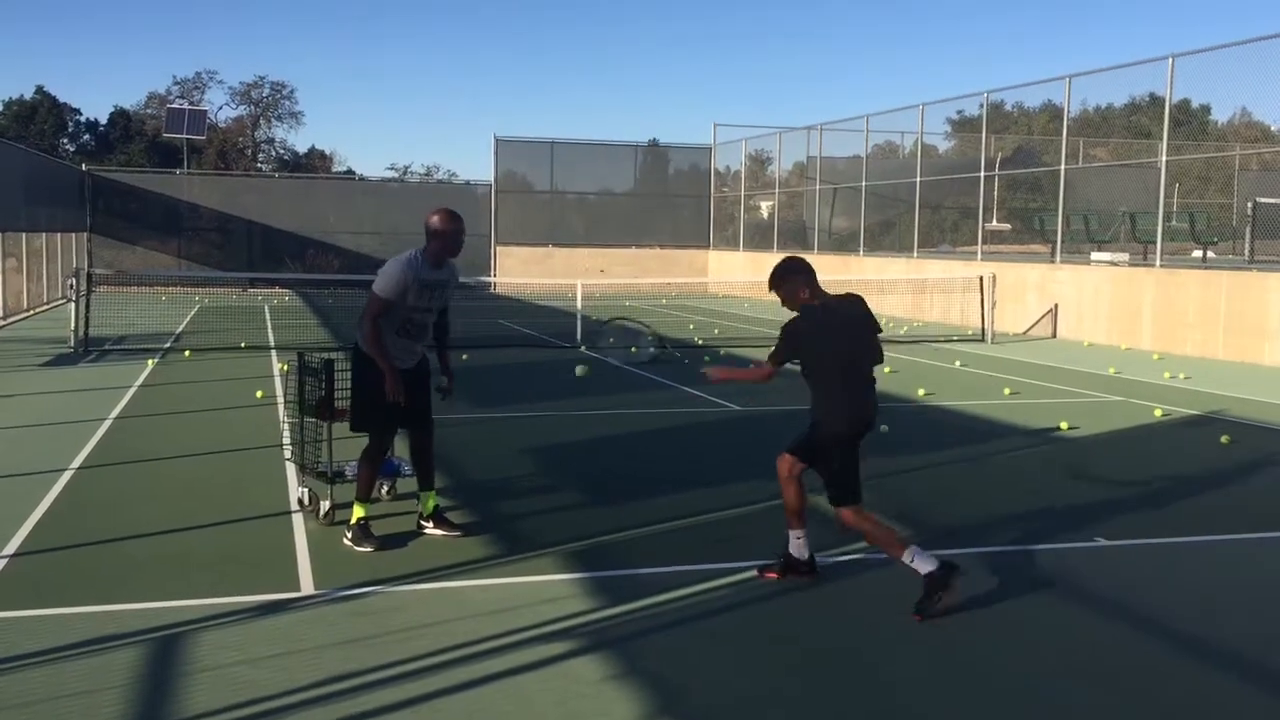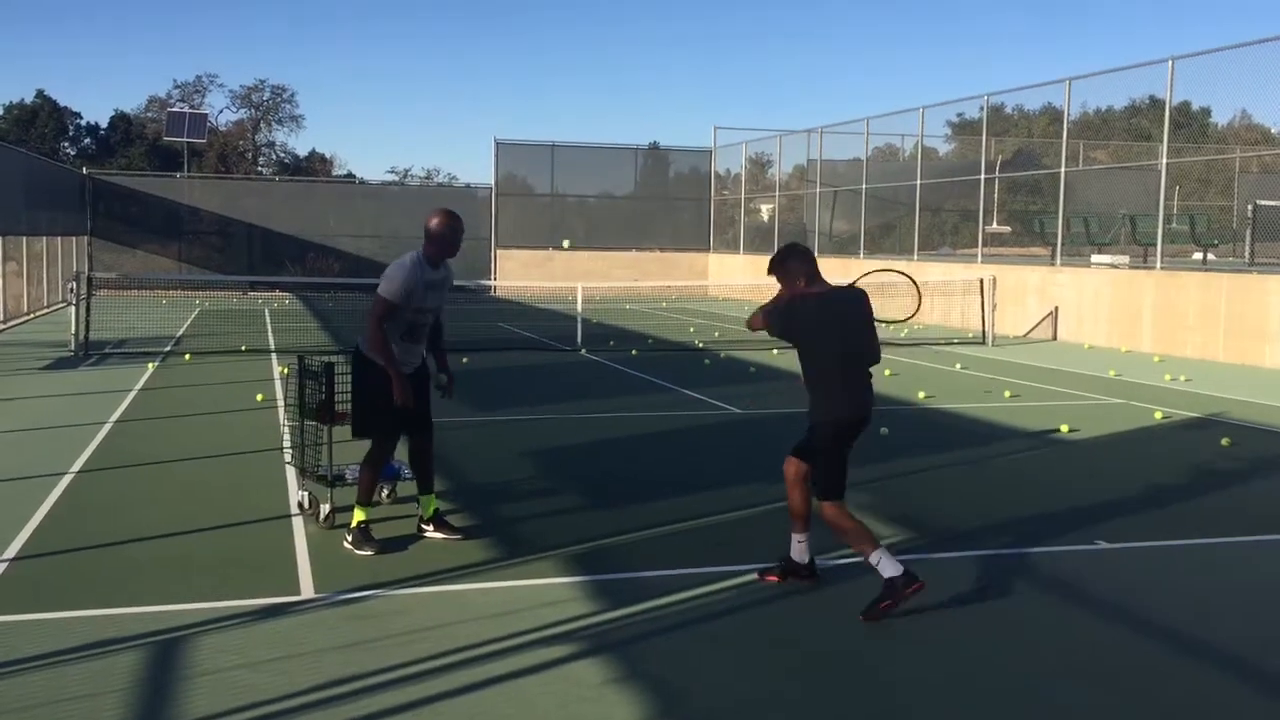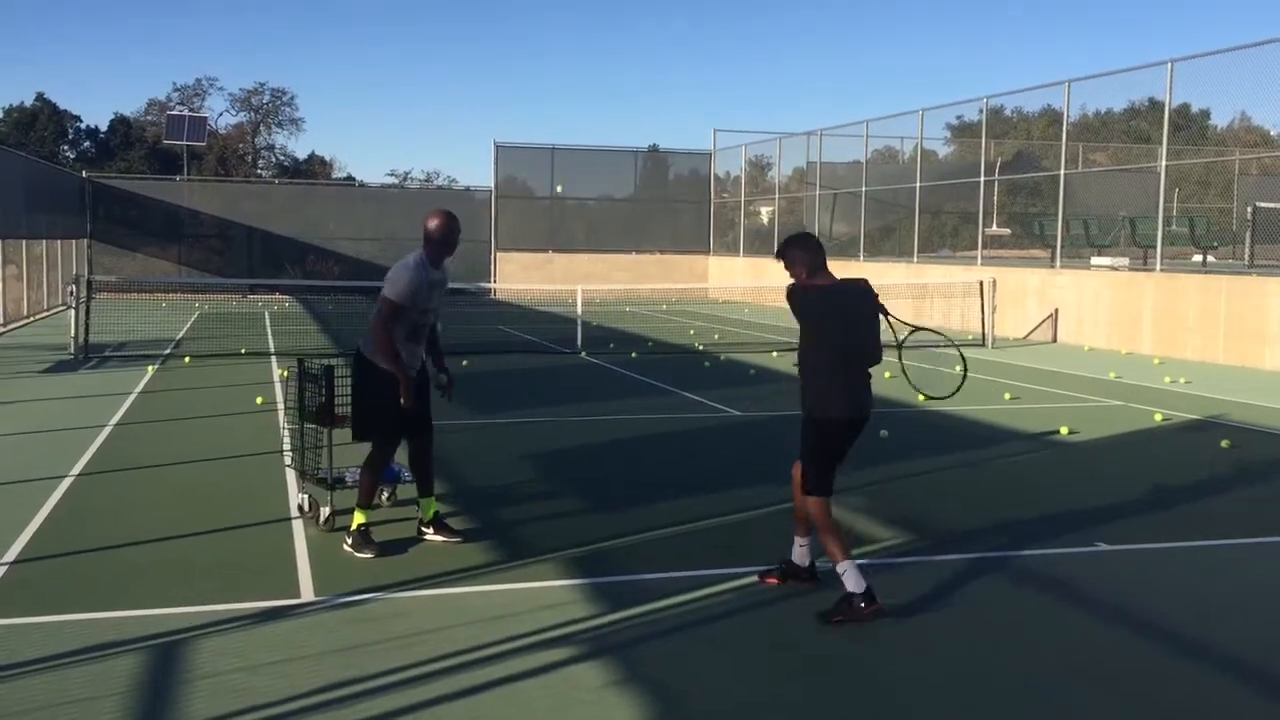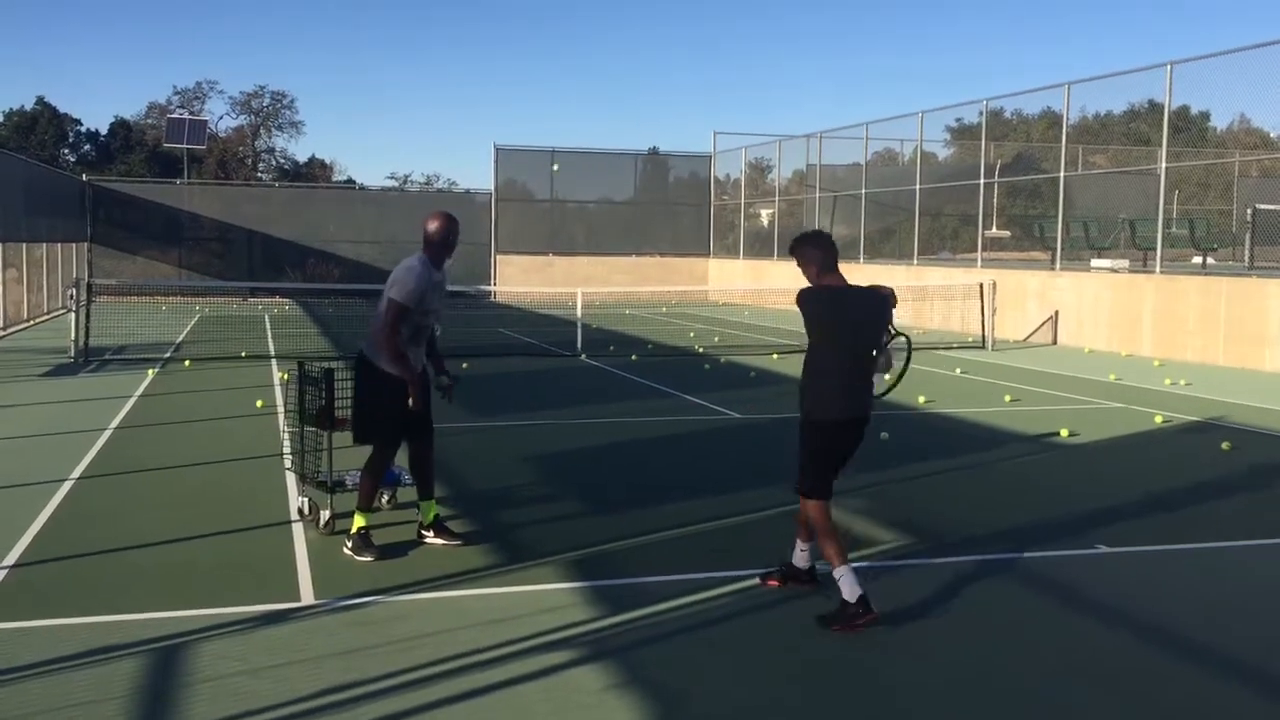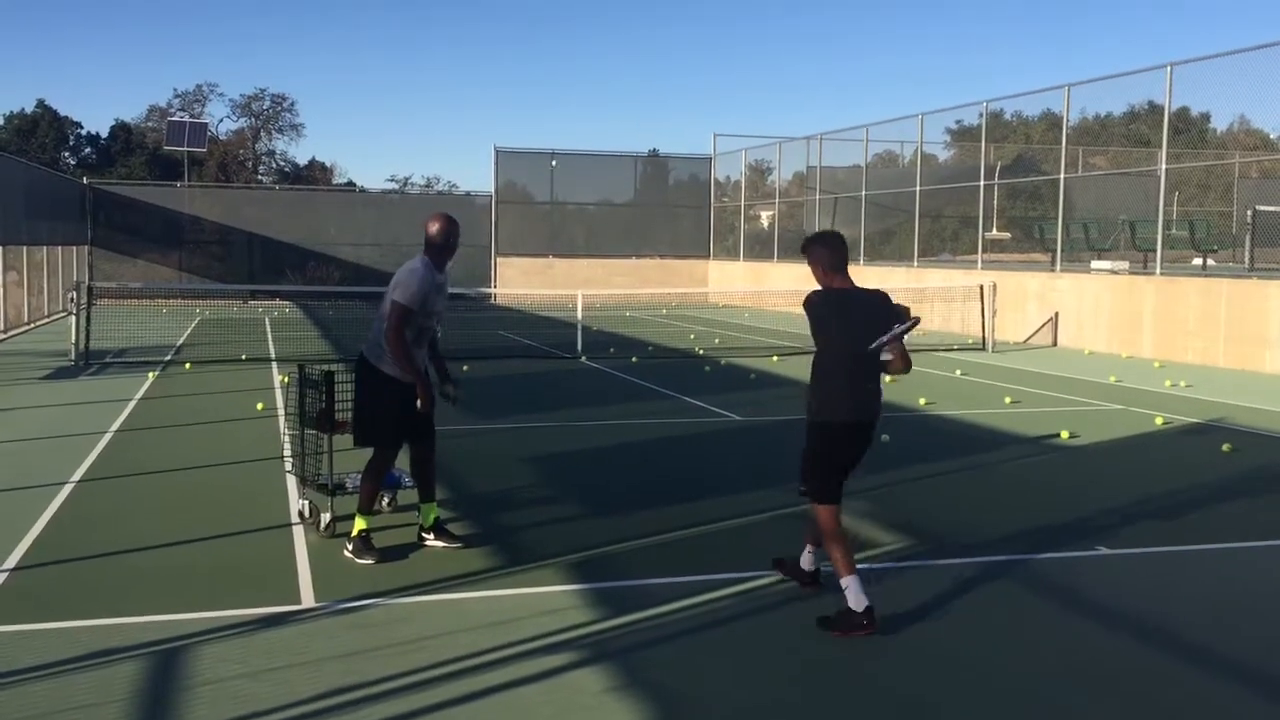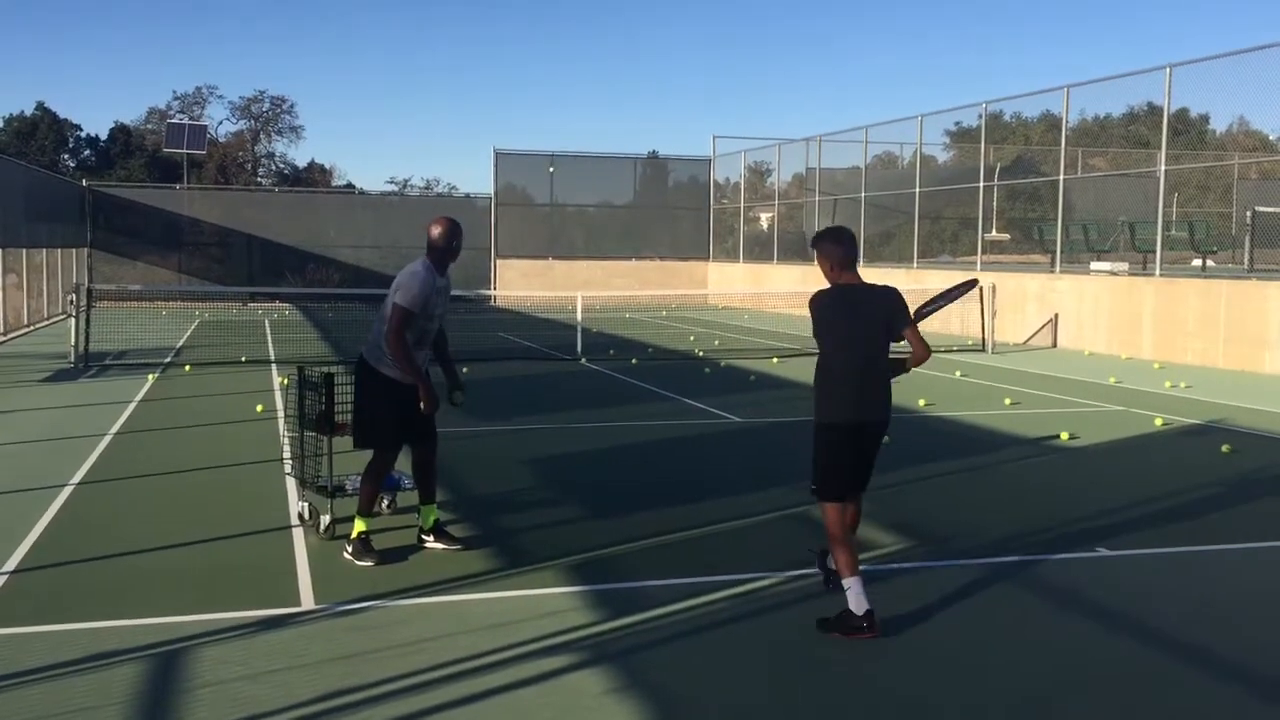
dt=0.1s
person 1, frame 1
left shoulder: (798, 329)
right shoulder: (855, 305)
left elbow: (765, 373)
right elbow: (876, 356)
left wrist: (719, 374)
left hip: (839, 422)
right hip: (859, 410)
left knee: (848, 512)
right knee: (787, 466)
left ankle: (932, 569)
right ankle: (798, 557)
person 1, frame 2
left shoulder: (796, 312)
right shoulder: (857, 298)
left elbow: (755, 322)
right elbow: (872, 356)
left wrist: (778, 301)
left hip: (834, 415)
right hip: (855, 405)
left knee: (831, 507)
right knee: (794, 470)
left ankle: (896, 575)
right ankle: (800, 560)
person 1, frame 3
left shoulder: (799, 296)
right shoulder: (863, 292)
right elbow: (873, 350)
left hip: (825, 411)
right hip: (857, 408)
left knee: (815, 501)
right knee: (801, 476)
left ankle: (858, 593)
right ankle: (799, 563)
person 1, frame 4
left shoulder: (810, 299)
right shoulder: (875, 300)
right elbow: (881, 360)
left hip: (824, 414)
right hip: (857, 412)
left knee: (814, 503)
right knee: (811, 487)
left ankle: (855, 600)
right ankle: (800, 565)
person 1, frame 5
left shoulder: (816, 304)
right shoulder: (880, 303)
right elbow: (901, 364)
left hip: (828, 417)
right hip: (865, 417)
left knee: (822, 509)
right knee: (826, 495)
left ankle: (859, 609)
right ankle: (807, 565)
person 1, frame 6
left shoulder: (822, 303)
right shoulder: (889, 298)
right elbow: (920, 351)
right wrist: (894, 367)
left hip: (835, 416)
right hip: (876, 415)
left knee: (833, 508)
right knee: (850, 495)
left ankle: (859, 613)
right ankle: (838, 566)
person 2, frame 1
left shoulder: (449, 273)
right shoulder: (401, 269)
right elbow: (368, 321)
left wrist: (445, 367)
right wrist: (389, 373)
left hip: (414, 362)
right hip: (376, 362)
left knee: (424, 433)
right knee: (382, 439)
left ankle: (428, 512)
right ankle: (357, 522)
person 2, frame 2
left shoulder: (444, 273)
right shoulder: (405, 270)
right elbow: (374, 325)
left wrist: (442, 366)
right wrist: (395, 376)
left hip: (414, 365)
right hip: (378, 366)
left knee: (423, 437)
right knee: (384, 443)
left ankle: (428, 515)
right ankle: (357, 525)
person 2, frame 3
left shoulder: (439, 273)
right shoulder: (410, 272)
right elbow: (381, 328)
left wrist: (439, 367)
right wrist: (403, 379)
left hip: (411, 368)
right hip: (381, 369)
left knee: (423, 439)
right knee: (385, 446)
left ankle: (428, 518)
right ankle: (357, 528)
person 2, frame 4
left shoulder: (437, 274)
right shoulder: (414, 273)
right elbow: (388, 331)
left wrist: (438, 368)
right wrist: (412, 381)
left hip: (412, 370)
right hip: (383, 372)
left knee: (423, 442)
right knee: (386, 449)
left ankle: (428, 521)
right ankle: (357, 531)
person 2, frame 5
left shoulder: (438, 277)
right shoulder: (417, 276)
right elbow: (393, 334)
left wrist: (442, 373)
right wrist: (421, 382)
left hip: (411, 374)
right hip: (383, 374)
left knee: (424, 444)
right knee: (386, 452)
left ankle: (429, 523)
right ankle: (358, 534)
person 2, frame 6
left shoulder: (442, 280)
right shoulder: (418, 279)
right elbow: (394, 336)
left wrist: (451, 376)
right wrist: (424, 384)
left hip: (412, 376)
right hip: (383, 376)
left knee: (426, 446)
right knee: (386, 454)
left ankle: (429, 525)
right ankle: (357, 536)
